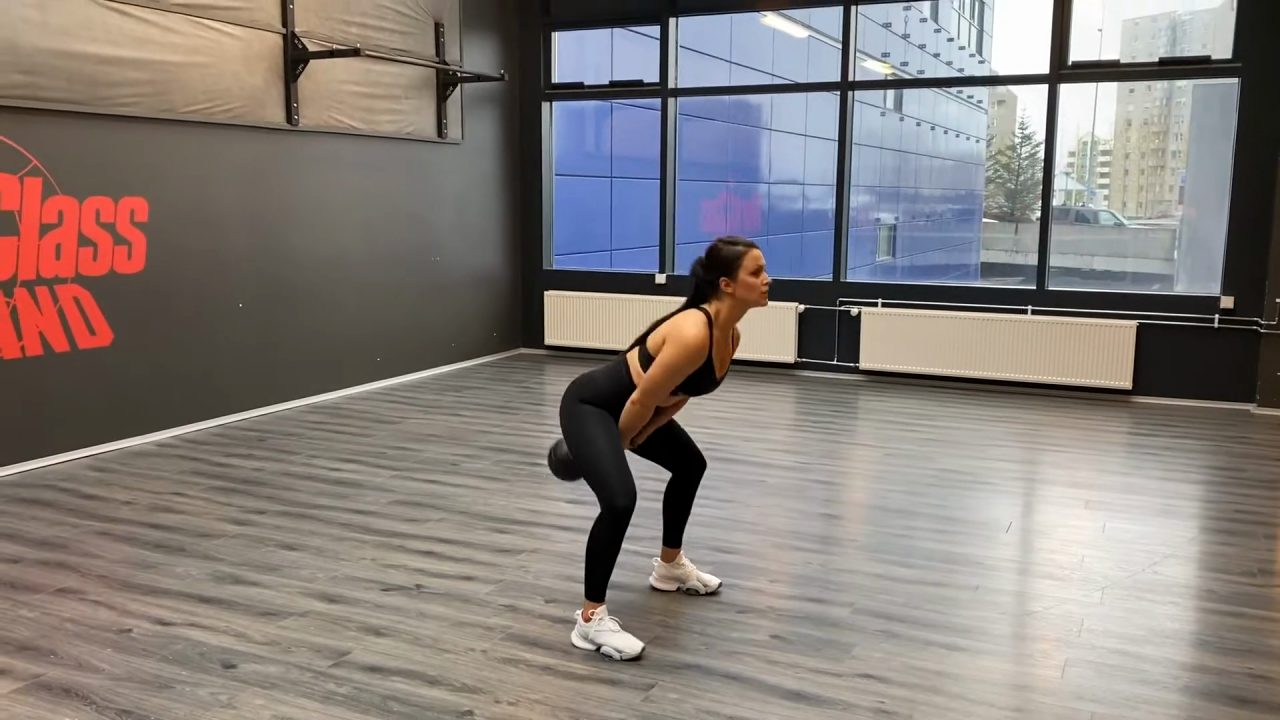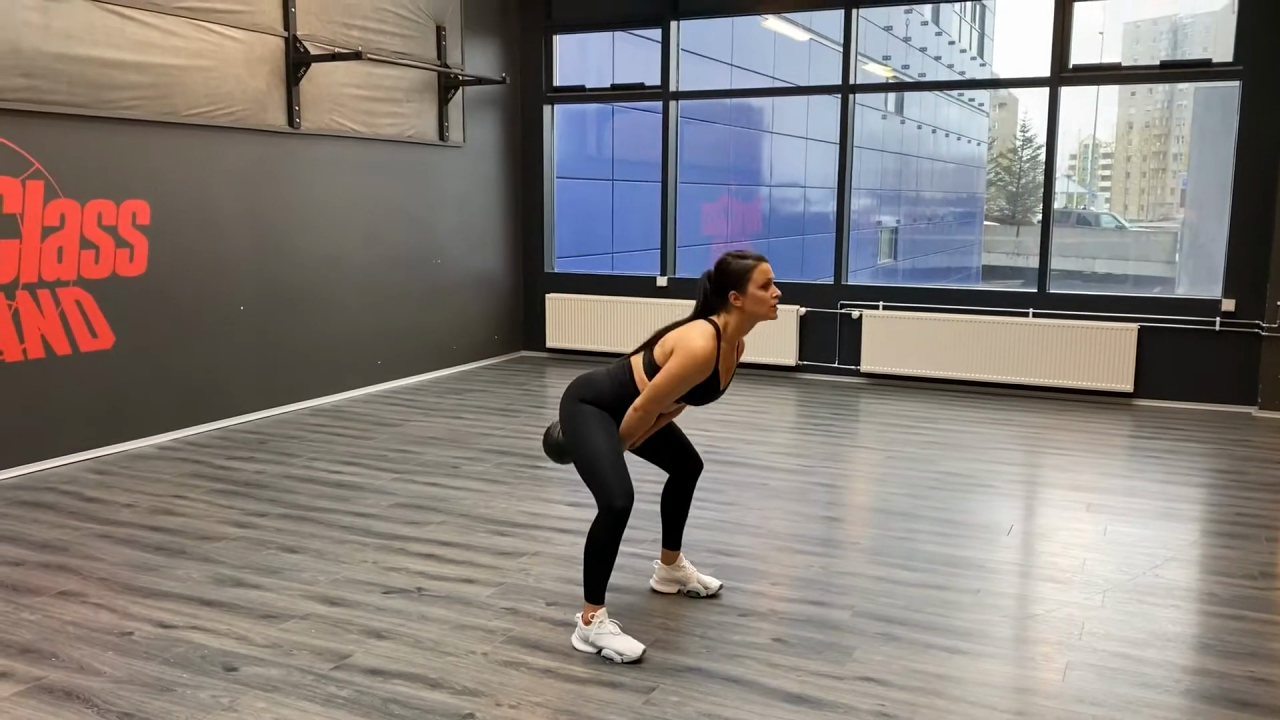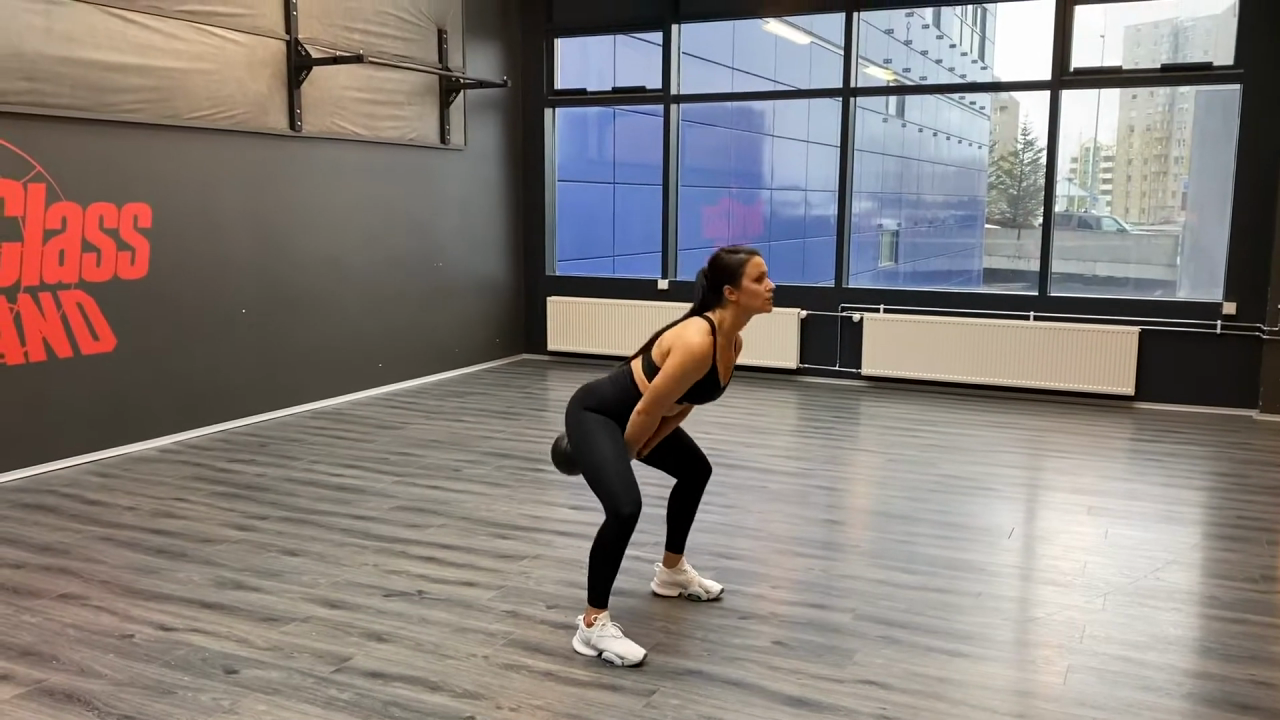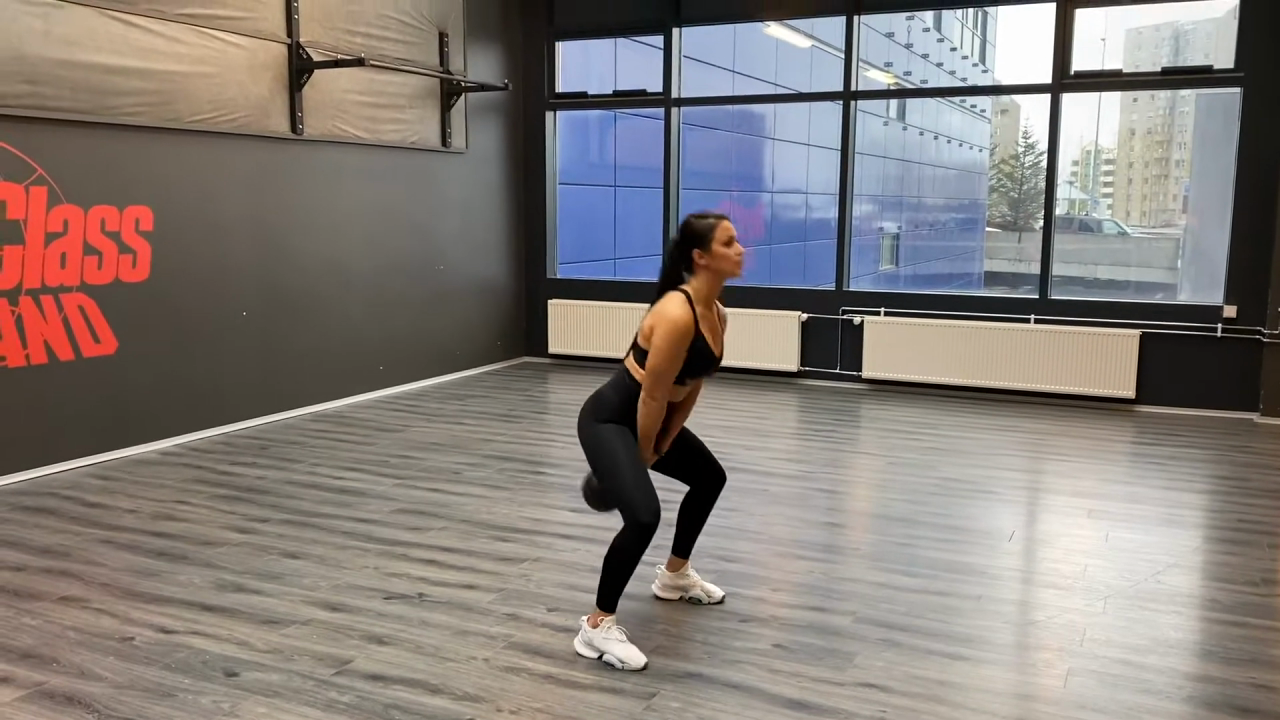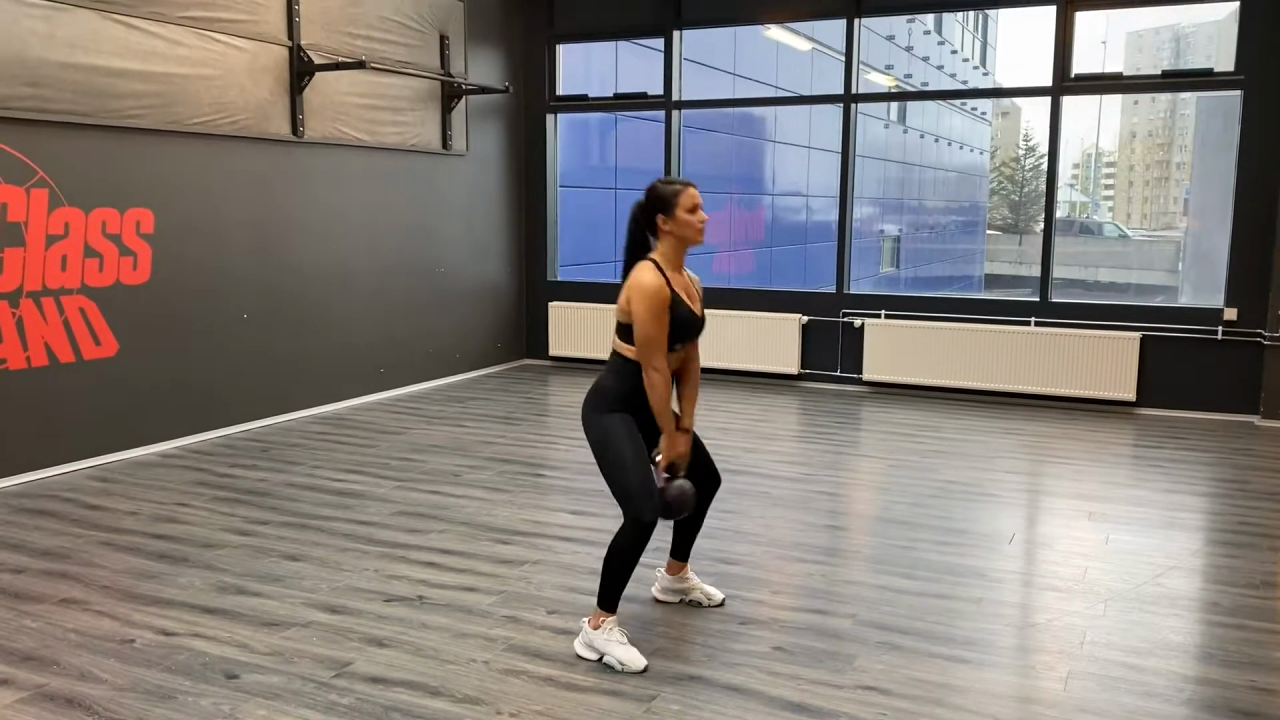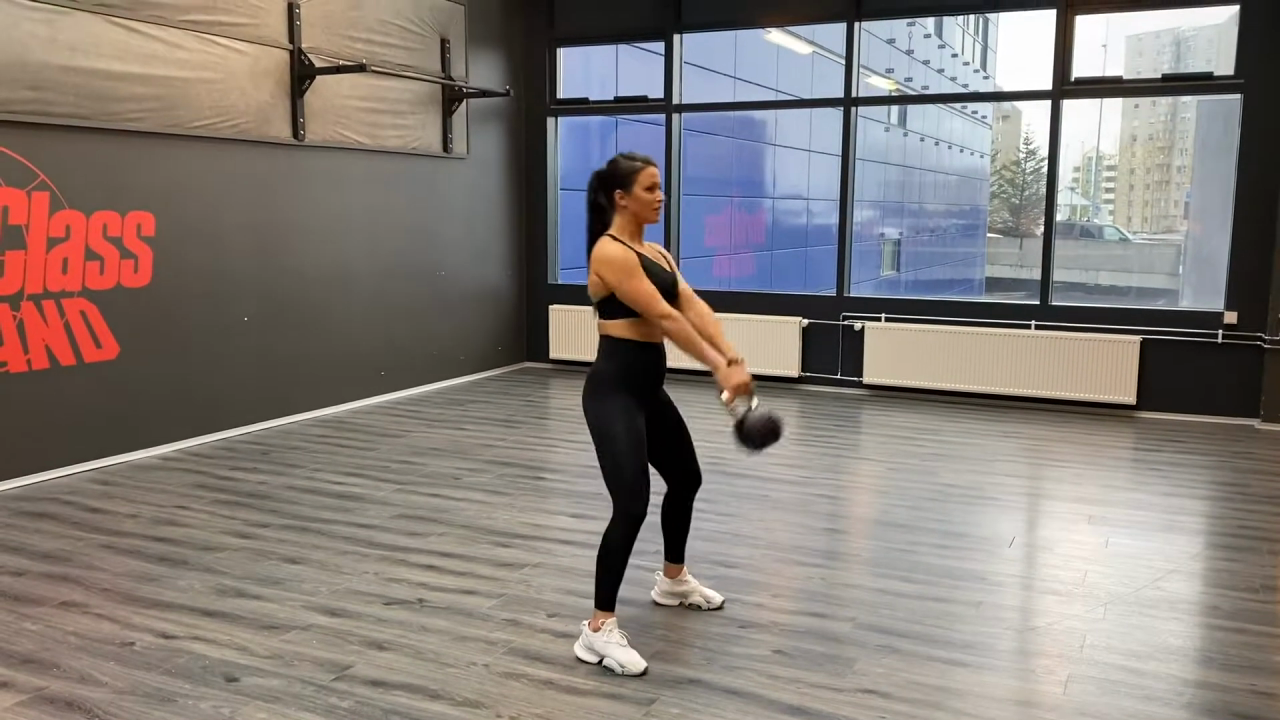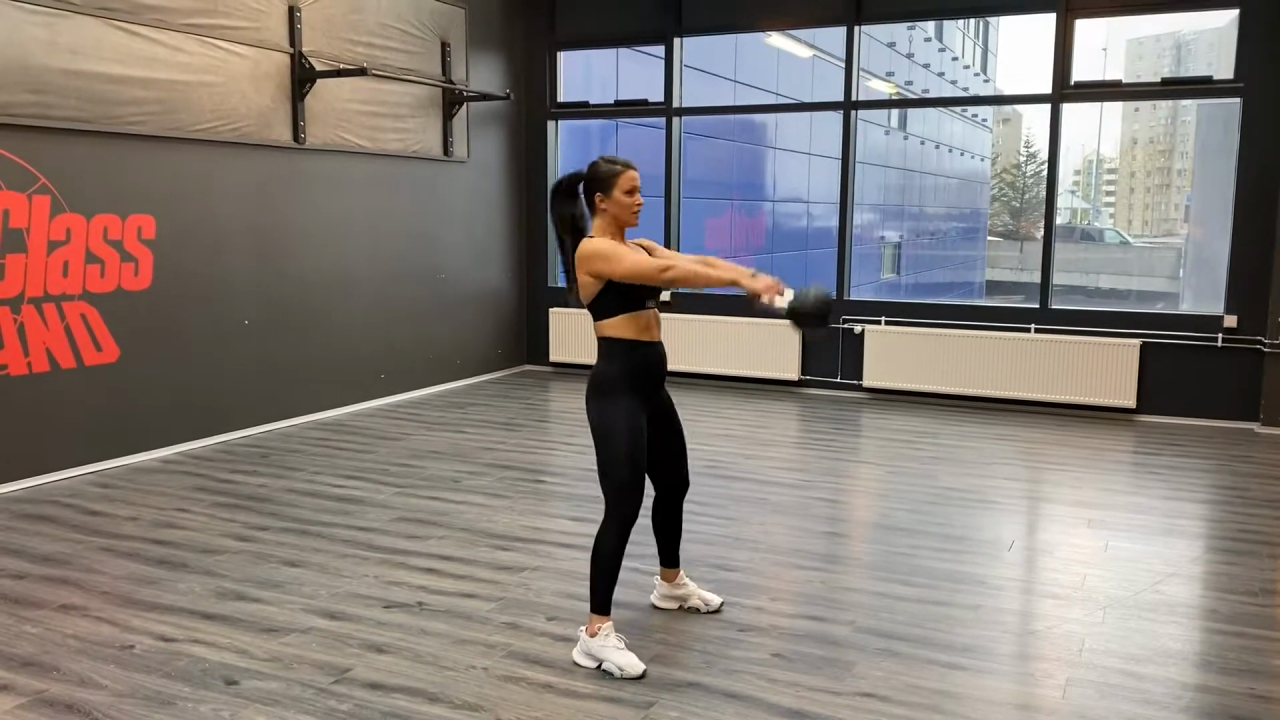
dt=0.1s
person 1, frame 1
left shoulder: (729, 334)
right shoulder: (694, 334)
left elbow: (676, 398)
right elbow: (642, 401)
left wrist: (628, 444)
right wrist: (613, 447)
left hip: (628, 405)
right hip: (590, 404)
left knee: (690, 464)
right knee: (620, 499)
left ankle: (670, 565)
right ankle: (591, 618)
person 1, frame 2
left shoulder: (734, 343)
right shoulder: (700, 345)
left elbow: (676, 404)
right elbow: (645, 407)
left wrist: (619, 448)
right wrist: (613, 450)
left hip: (630, 407)
right hip: (590, 404)
left knee: (687, 466)
right knee: (617, 501)
left ankle: (670, 567)
right ankle: (592, 621)
person 1, frame 3
left shoulder: (732, 341)
right shoulder: (699, 341)
left elbow: (683, 404)
right elbow: (647, 409)
left wrist: (637, 450)
right wrist: (624, 451)
left hip: (637, 414)
right hip: (598, 412)
left knee: (694, 471)
right knee: (624, 506)
left ankle: (672, 572)
right ankle: (594, 625)
person 1, frame 4
left shoulder: (716, 314)
right shoulder: (677, 314)
left elbow: (688, 392)
right elbow: (652, 397)
left wrist: (659, 450)
right wrist: (641, 454)
left hip: (646, 415)
right hip: (608, 419)
left knee: (709, 477)
right knee: (642, 514)
left ankle: (675, 574)
right ankle: (597, 626)
person 1, frame 5
left shoulder: (687, 281)
right shoulder: (648, 280)
left elbow: (687, 359)
right elbow: (653, 369)
left wrist: (685, 429)
right wrist: (668, 436)
left hip: (648, 405)
right hip: (613, 409)
left knee: (704, 479)
right knee: (642, 512)
left ankle: (675, 576)
right ankle: (598, 628)
person 1, frame 6
left shoulder: (653, 250)
right shoulder: (610, 252)
left elbow: (693, 308)
right elbow: (664, 317)
left wrist: (732, 359)
right wrist: (720, 370)
left hip: (649, 389)
right hip: (613, 391)
left knee: (686, 479)
right knee: (632, 504)
left ankle: (673, 578)
right ankle: (599, 629)
person 1, frame 7
left shoulder: (635, 245)
right shoulder: (593, 251)
left elbow: (689, 264)
right elbow: (669, 275)
left wrist: (749, 276)
right wrist: (742, 283)
left hip: (651, 386)
right hip: (615, 390)
left knee: (674, 486)
right knee: (624, 507)
left ankle: (671, 584)
right ankle: (595, 635)
